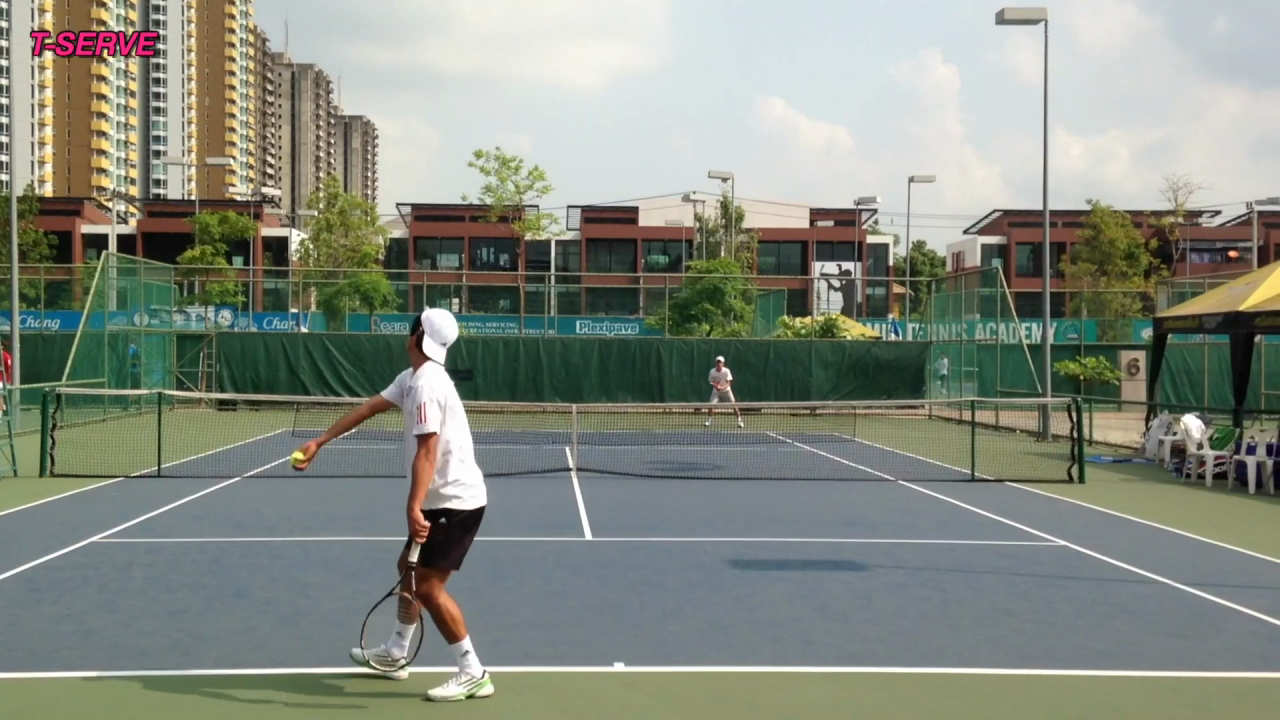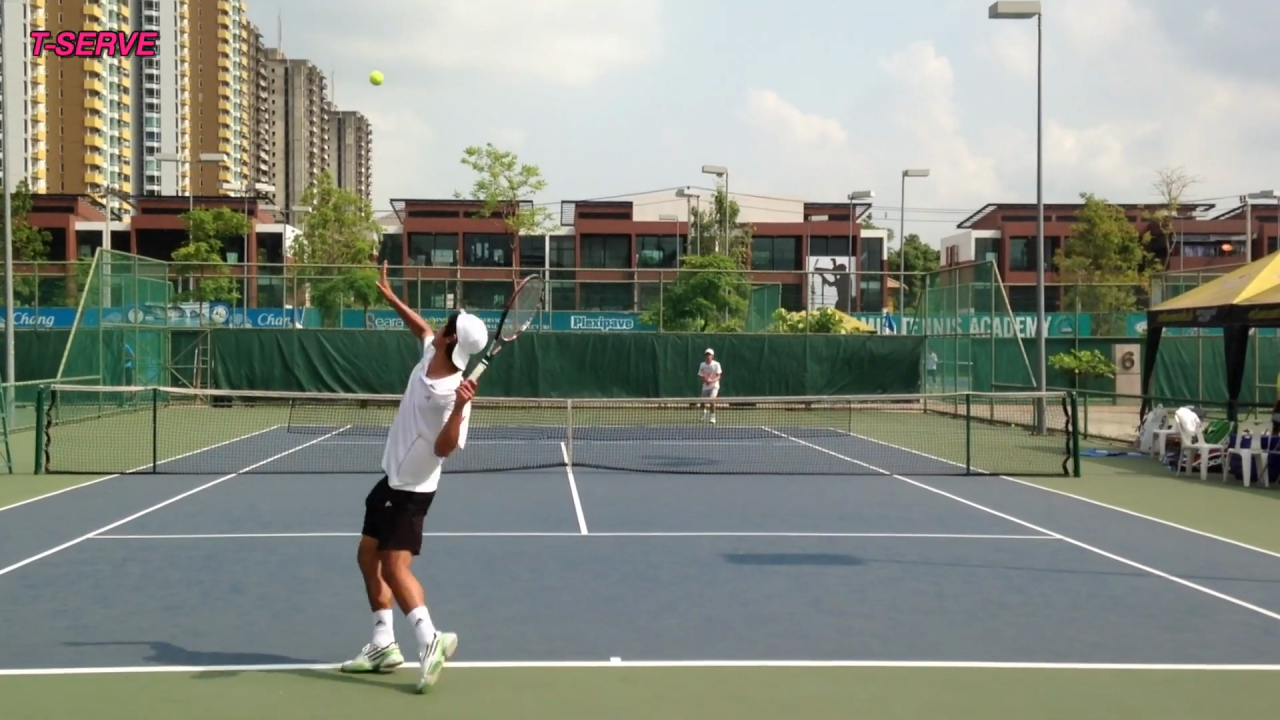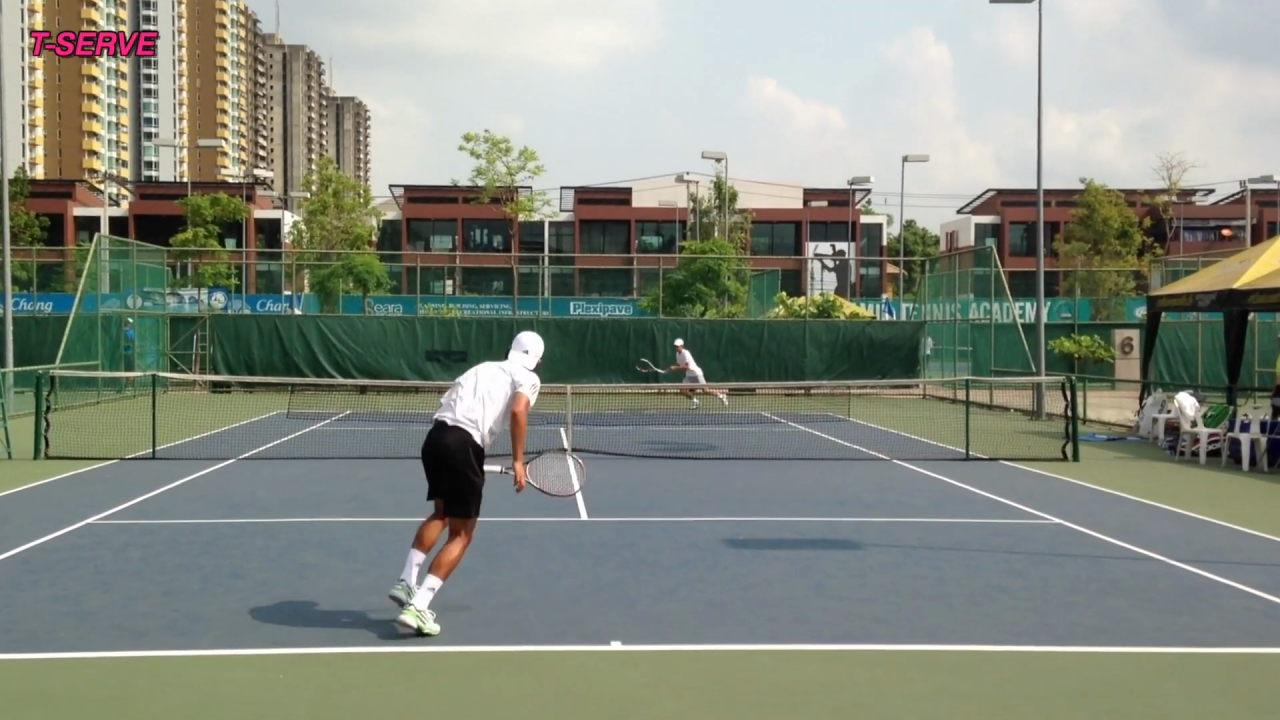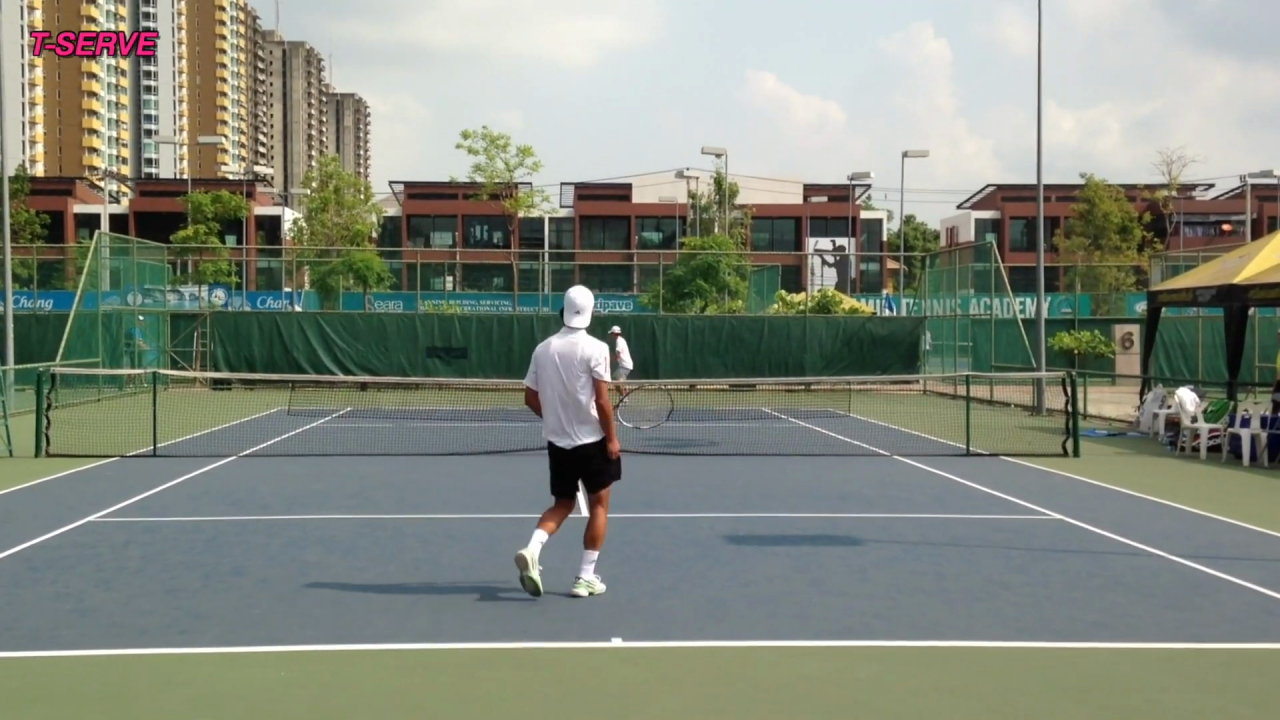
dt=0.7s
person 1, frame 1
left shoulder: (431, 387)
right shoulder: (411, 379)
left elbow: (429, 450)
right elbow: (369, 407)
left wrist: (414, 506)
right wrist: (321, 440)
left hip: (457, 501)
right hip: (437, 501)
left knee: (429, 588)
right knee: (410, 567)
left ankle: (474, 674)
right ankle: (396, 653)
person 1, frame 2
left shoulder: (453, 395)
right shoulder: (433, 354)
left elbow: (444, 448)
right elbow: (423, 330)
left wrist: (460, 407)
right wrist: (391, 297)
left hip: (410, 487)
right hip: (393, 481)
left knee: (396, 568)
right knee: (368, 556)
left ankle: (432, 642)
right ankle: (383, 646)
person 1, frame 3
left shoulder: (481, 368)
right shoulder: (527, 377)
left elbow: (444, 409)
right elbow: (518, 410)
right wrist: (518, 461)
left hip: (435, 438)
right hip: (464, 445)
left knee: (441, 514)
right knee: (460, 535)
left ankle: (407, 581)
right ankle: (417, 607)
person 1, frame 4
left shoulder: (542, 349)
right shoulder: (596, 349)
left elbow: (531, 399)
right elbow: (602, 400)
right wrist: (611, 437)
left hip: (557, 442)
right hip: (591, 440)
left knee: (561, 507)
right knee: (598, 506)
left ankle: (531, 552)
right ankle: (586, 577)
